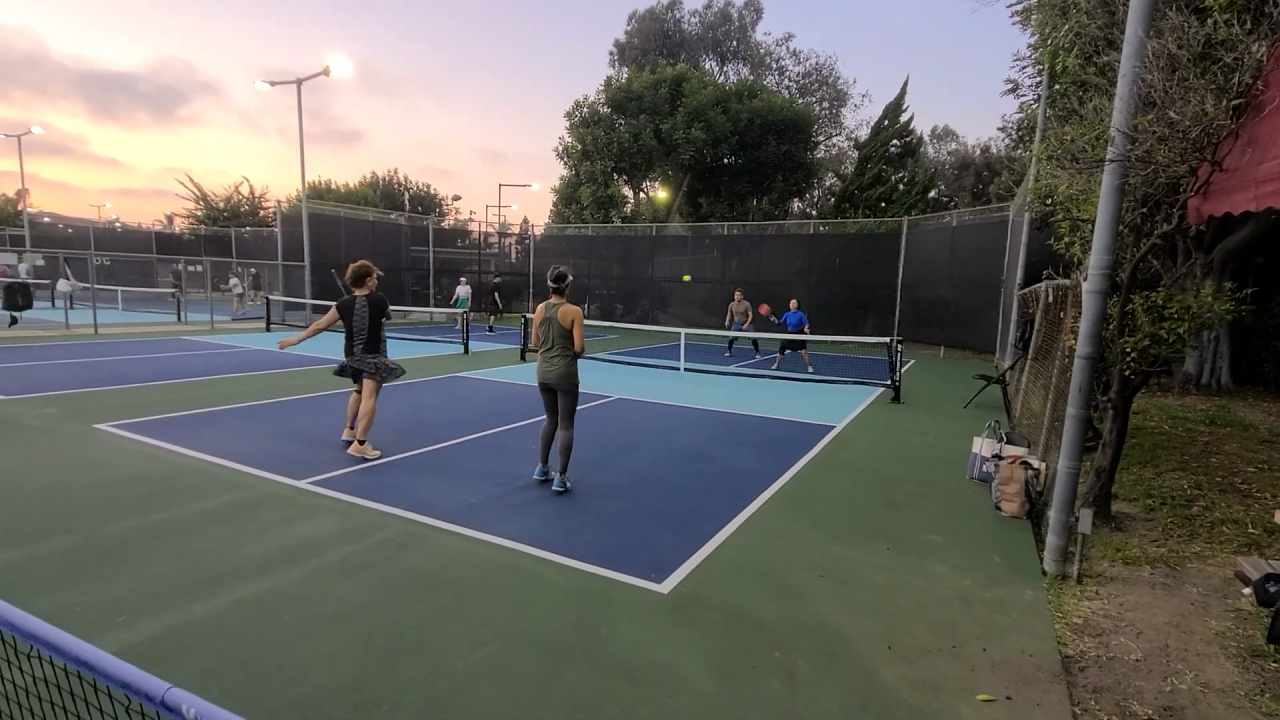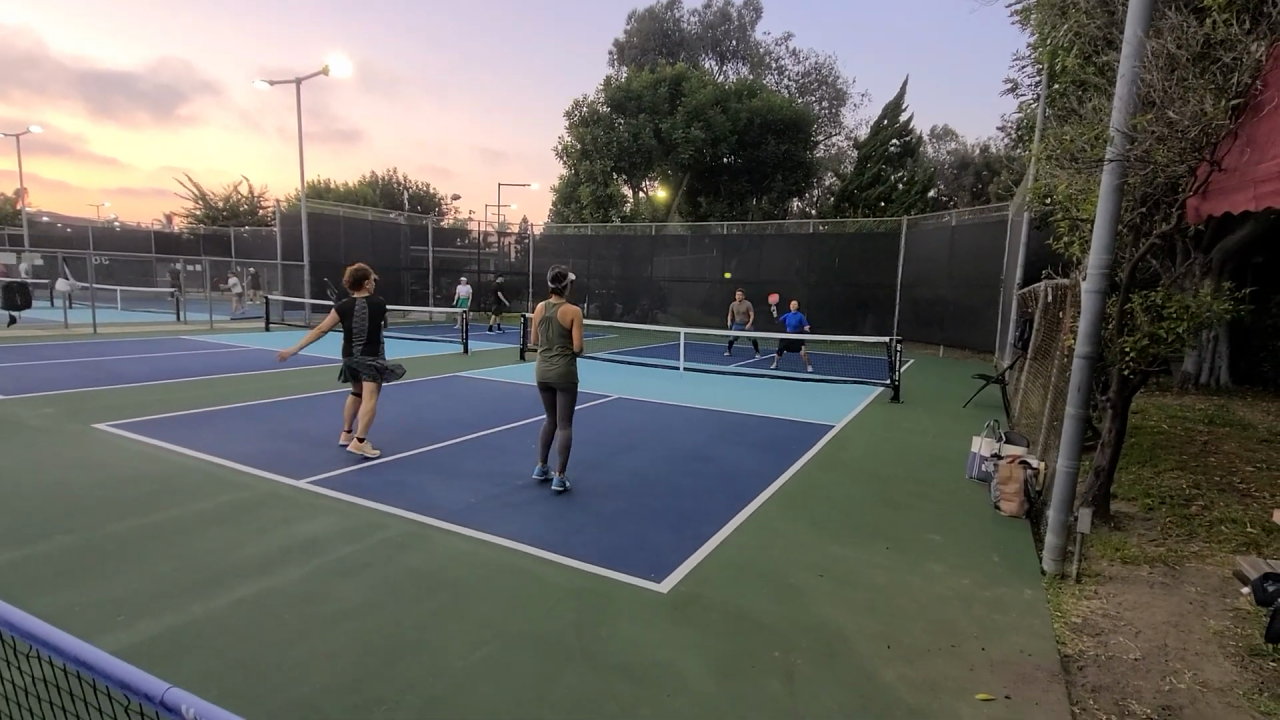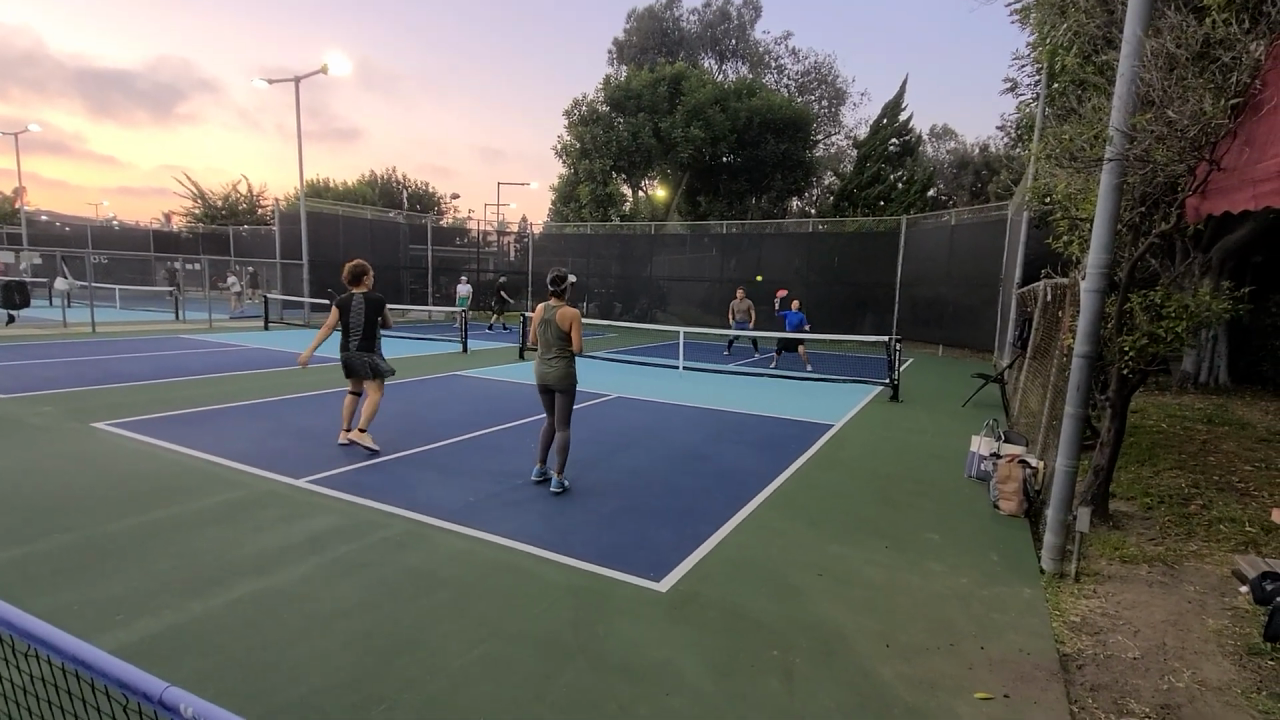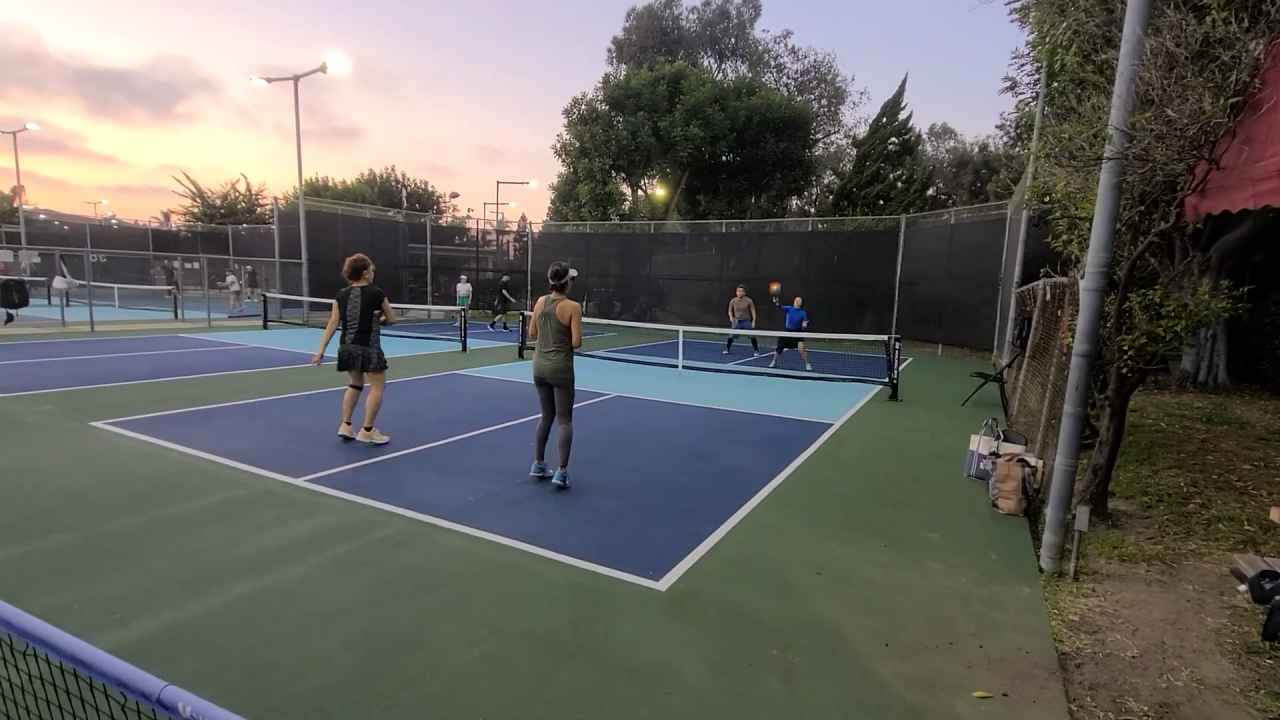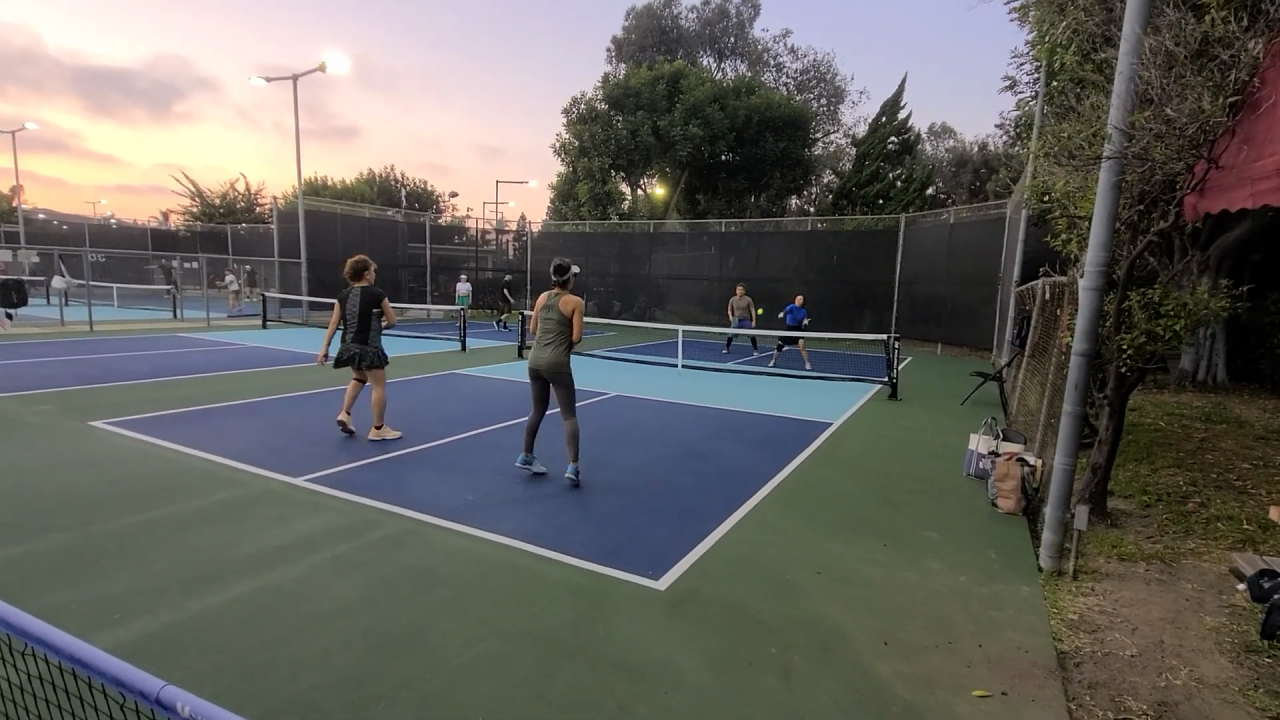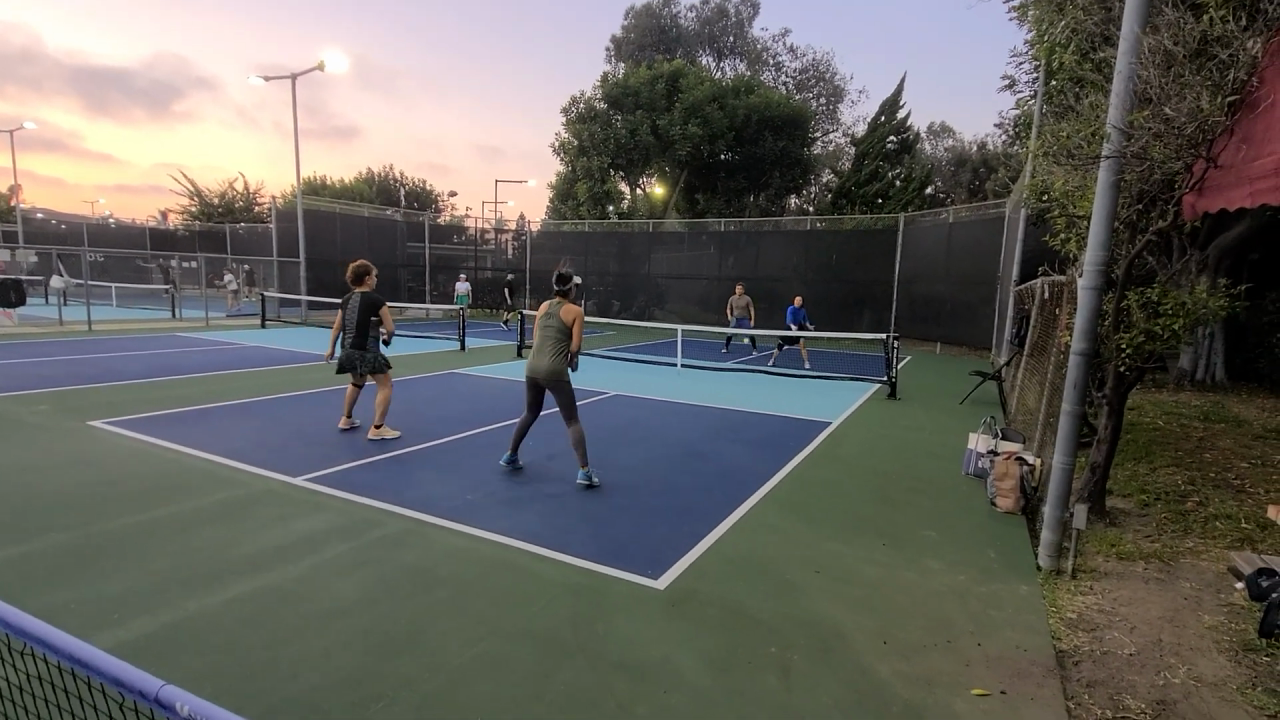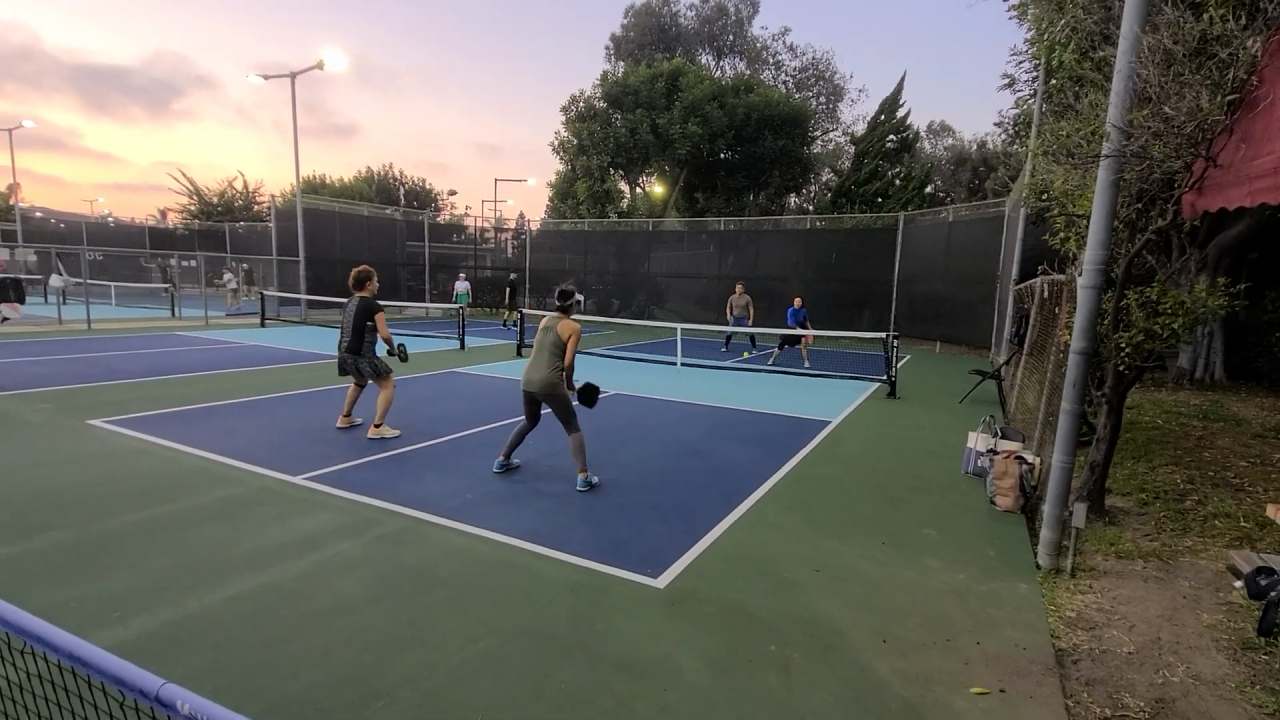
dt=0.1s
person 1, frame 1
left shoulder: (540, 309)
right shoulder: (574, 311)
left elbow: (535, 342)
right elbow: (579, 347)
right wrist: (571, 352)
left hip: (543, 372)
right hip: (565, 374)
left knee: (551, 420)
right knee: (565, 426)
left ankle: (542, 468)
right ankle: (560, 478)
person 1, frame 2
left shoulder: (540, 308)
right shoulder: (573, 311)
left elbow: (534, 341)
right elbow: (578, 348)
left hip: (543, 372)
right hip: (564, 374)
left knee: (551, 419)
right knee: (564, 425)
left ankle: (541, 467)
right ankle: (559, 477)
person 1, frame 3
left shoulder: (540, 309)
right shoulder: (572, 314)
left elbow: (532, 341)
right elbow: (577, 349)
left hip: (542, 373)
right hip: (563, 375)
left knee: (551, 421)
right knee: (563, 427)
left ankle: (540, 468)
right ankle: (558, 479)
person 1, frame 4
left shoulder: (540, 302)
right shoulder: (572, 307)
left elbow: (532, 334)
right elbow: (576, 342)
left hip: (539, 367)
right hip: (560, 369)
left knee: (547, 416)
right knee: (564, 421)
left ankle: (538, 464)
right ankle: (561, 472)
person 1, frame 5
left shoulder: (543, 297)
right shoulder: (575, 302)
right elbow: (577, 338)
left hip: (536, 360)
right hip: (557, 363)
left knee: (538, 410)
right knee: (569, 416)
left ankle: (526, 457)
right ankle: (573, 466)
person 1, frame 6
left shoulder: (544, 306)
right shoulder: (576, 311)
right elbow: (575, 347)
right wrist: (572, 361)
left hip: (533, 368)
right hip: (555, 372)
left knee: (531, 413)
right knee: (572, 422)
left ankle: (510, 455)
right ankle: (584, 472)
person 1, frame 7
left shoulder: (545, 321)
right shoulder: (573, 327)
right elbow: (568, 363)
right wrist: (569, 382)
left hip: (528, 380)
right hip: (549, 384)
left knee: (530, 422)
right knee: (573, 429)
left ankle: (502, 460)
right ankle: (583, 477)
person 2, frame 1
left shoulder: (343, 303)
right shoulder: (379, 299)
left elbow: (320, 326)
right elbow: (387, 317)
left wrist: (296, 339)
left hip: (353, 356)
right hip: (374, 356)
left knee: (359, 391)
right knee: (370, 397)
left ankle: (349, 431)
right ankle: (360, 444)
person 2, frame 2
left shoulder: (342, 306)
right shoulder: (379, 303)
left elbow: (321, 329)
left wrist: (294, 349)
left hip: (351, 358)
right hip: (372, 358)
left knee: (356, 392)
right knee: (369, 398)
left ankle: (347, 433)
right ankle: (360, 442)
person 2, frame 3
left shoulder: (341, 301)
right shoulder: (378, 300)
left elbow: (328, 328)
right elbow: (388, 325)
left wrist: (309, 352)
left hip: (348, 353)
right hip: (369, 353)
left knee: (354, 391)
right knee: (375, 393)
left ankle: (346, 432)
right ankle: (361, 432)
person 2, frame 4
left shoulder: (341, 295)
right shoulder: (376, 294)
left elbow: (332, 324)
right elbow: (391, 319)
left wrist: (321, 350)
left hip: (347, 346)
right hip: (367, 347)
left knee: (355, 385)
right knee: (377, 387)
left ankle: (346, 425)
right ankle: (367, 431)
person 2, frame 5
left shoulder: (343, 295)
right shoulder: (377, 294)
left elbow: (333, 323)
right elbow: (392, 321)
left wrist: (325, 348)
right wrist: (380, 326)
left hip: (348, 345)
right hip: (368, 346)
left knee: (359, 378)
right knee: (379, 386)
left ankle: (345, 415)
right ankle: (378, 429)
person 2, frame 6
left shoulder: (347, 299)
right shoulder: (376, 300)
left elbow: (336, 327)
right elbow: (390, 329)
left wrist: (330, 348)
right wrist: (387, 338)
left hip: (348, 350)
right hip: (366, 352)
left knee: (357, 382)
right knee: (385, 386)
left ankle: (346, 419)
right ankle: (378, 428)
person 2, frame 7
left shoulder: (349, 303)
right shoulder: (373, 306)
right elbow: (385, 334)
right wrist: (392, 346)
left hip: (346, 353)
right hip: (362, 355)
left knee: (360, 381)
right knee: (387, 386)
left ankle: (345, 418)
right ankle: (377, 427)
